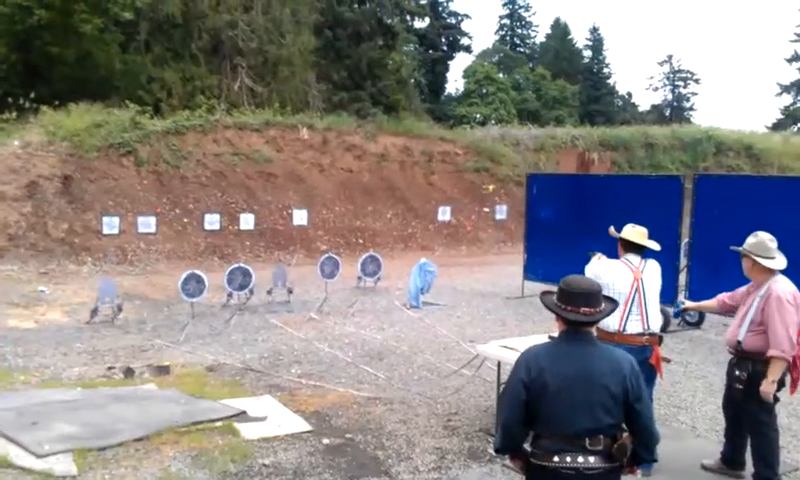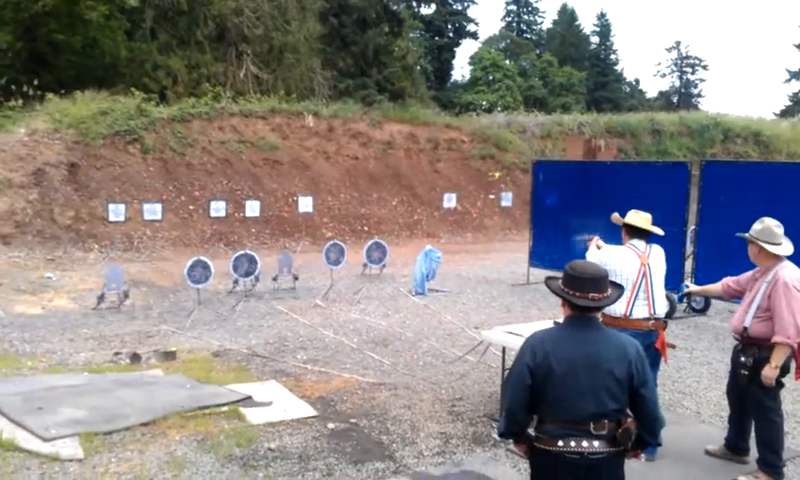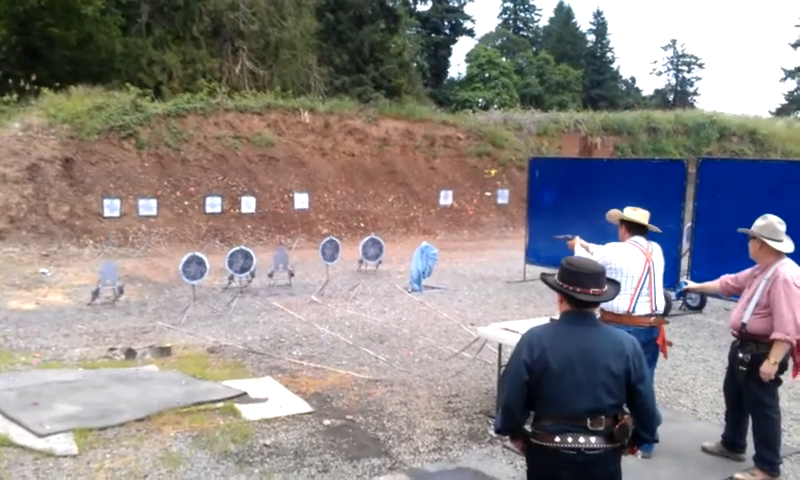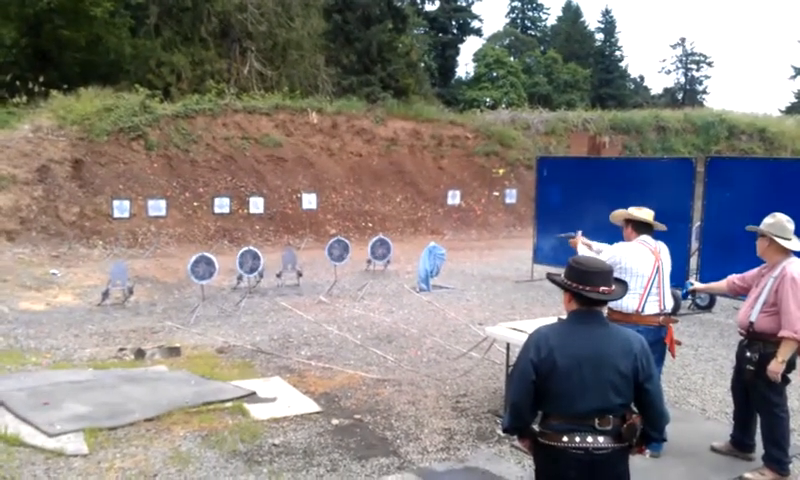
dt=1s
person 1, frame 1
left shoulder: (780, 293)
right shoulder: (757, 287)
right elbow: (726, 301)
left wrist: (771, 379)
right wrist: (695, 305)
left hip: (760, 369)
right hip: (741, 364)
left knee: (760, 424)
right knee: (733, 413)
person 1, frame 2
right shoulder: (760, 274)
right elbow: (730, 285)
left wrist: (774, 365)
right wrist: (699, 290)
left hip: (764, 356)
right hip: (746, 350)
left knee: (765, 411)
right knee: (738, 400)
right ankle: (735, 447)
person 1, frame 3
right shoulder: (759, 271)
right elbow: (728, 283)
left wrist: (773, 361)
right wrist: (697, 287)
left hip: (762, 352)
right hip: (743, 346)
left knee: (762, 408)
right knee: (734, 397)
right ankle: (732, 445)
person 1, frame 4
right shoulder: (768, 269)
right elbow: (735, 283)
right wrist: (704, 287)
left hip: (770, 351)
right hip: (751, 345)
left knee: (770, 407)
right knee: (742, 396)
right ankle: (741, 444)
person 2, frame 1
left shoulder: (605, 268)
right shoulder: (654, 268)
left elbow: (590, 276)
left wrist: (595, 262)
left hip: (612, 346)
right hip: (646, 348)
right ankle: (643, 461)
person 2, frame 2
left shoulder: (612, 255)
right shoulder: (658, 253)
left elbow: (594, 263)
left wrist: (593, 247)
left hip: (620, 331)
right hip: (652, 332)
right ankle: (648, 447)
person 2, frame 3
left shoulder: (614, 251)
right shoulder: (655, 250)
left wrist: (579, 248)
right wrist: (587, 245)
left hip: (619, 328)
right hip: (650, 328)
right ankle: (644, 443)
person 2, frame 4
left shoulder: (623, 250)
right shoulder: (662, 249)
left wrist: (581, 246)
right wrist: (591, 244)
left hip: (626, 327)
right hip: (658, 328)
right ankle: (654, 442)
person 3, frame 1
left shoulder: (532, 360)
right shoulder: (623, 364)
left elbow: (510, 418)
right elbow: (644, 423)
left wrist: (516, 453)
right wrist: (638, 458)
person 3, frame 2
left shoulder: (538, 345)
right shoulder: (629, 349)
left elbow: (514, 401)
right elbow: (648, 408)
left wrist: (520, 437)
right wrist: (640, 443)
left hip: (552, 457)
right hip: (606, 460)
person 3, frame 3
left shoulder: (535, 341)
right shoulder: (625, 345)
left elbow: (511, 398)
right elbow: (645, 404)
left wrist: (516, 433)
right wrist: (638, 439)
left hip: (549, 454)
right hip: (603, 458)
person 3, frame 4
left shoulder: (542, 340)
right shoulder: (633, 343)
left elbow: (519, 397)
right elbow: (653, 402)
left wrist: (523, 432)
right wrist: (646, 437)
left hip: (557, 453)
right hip: (611, 455)
